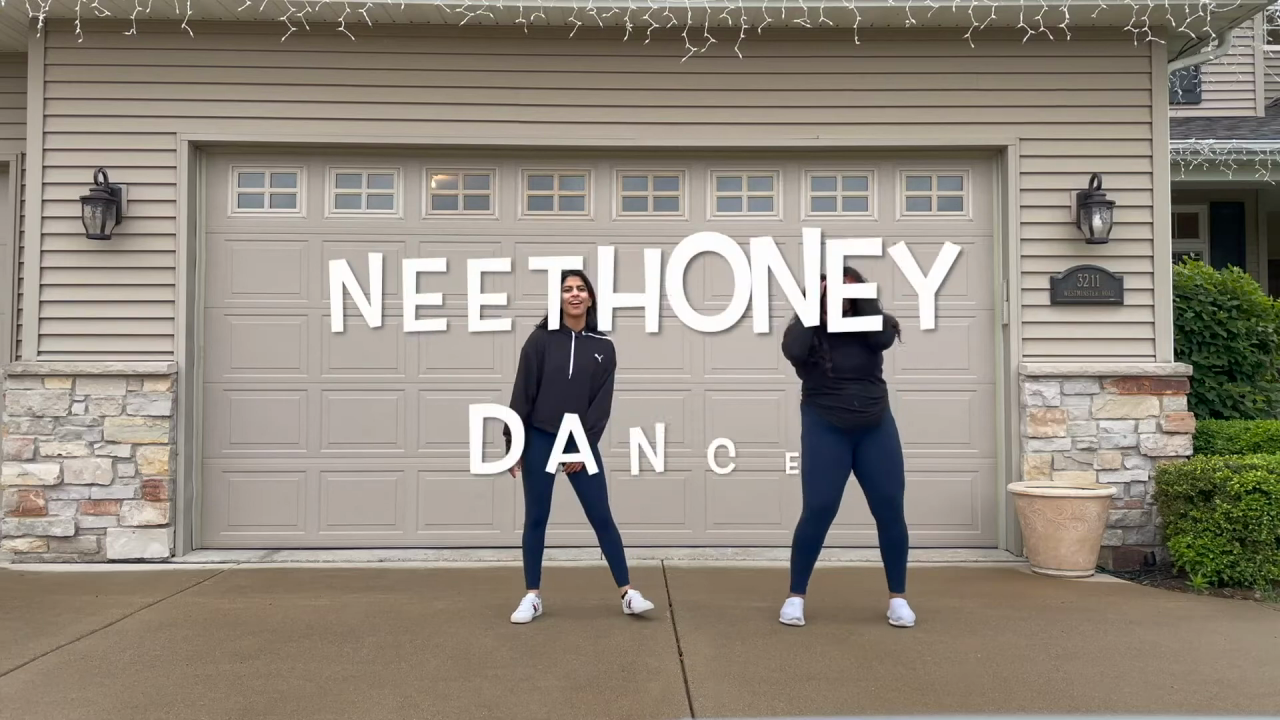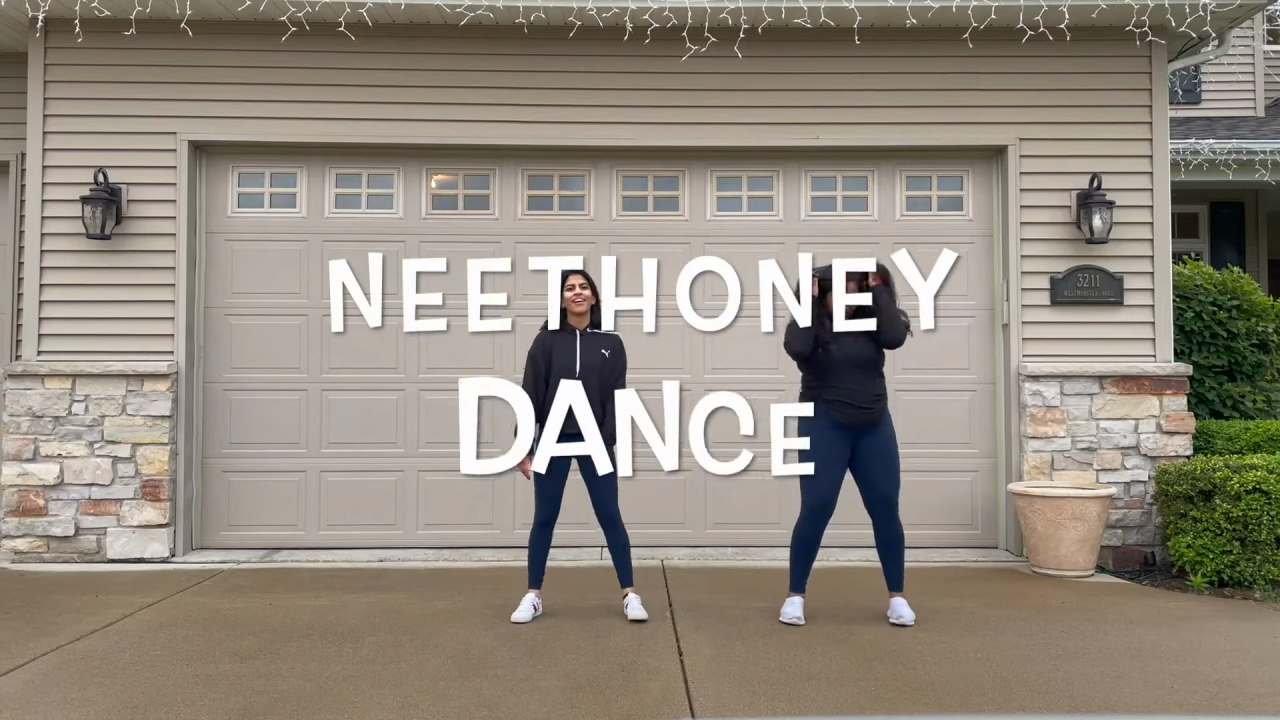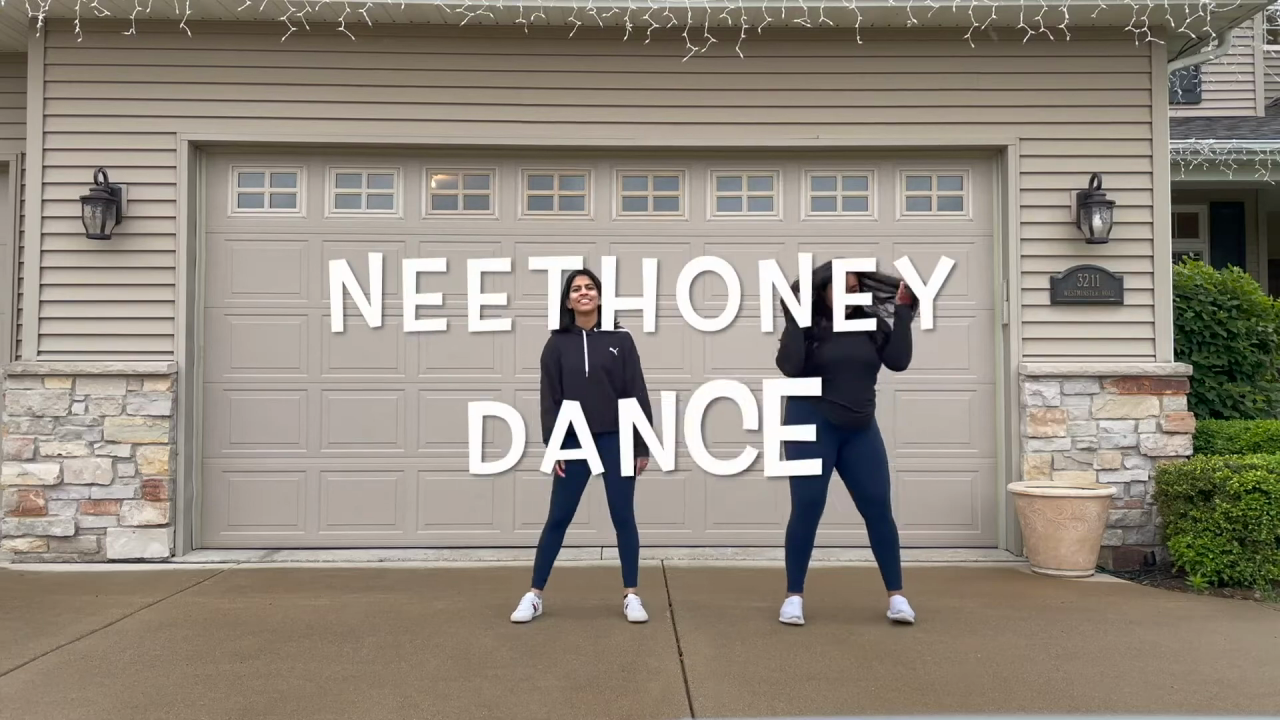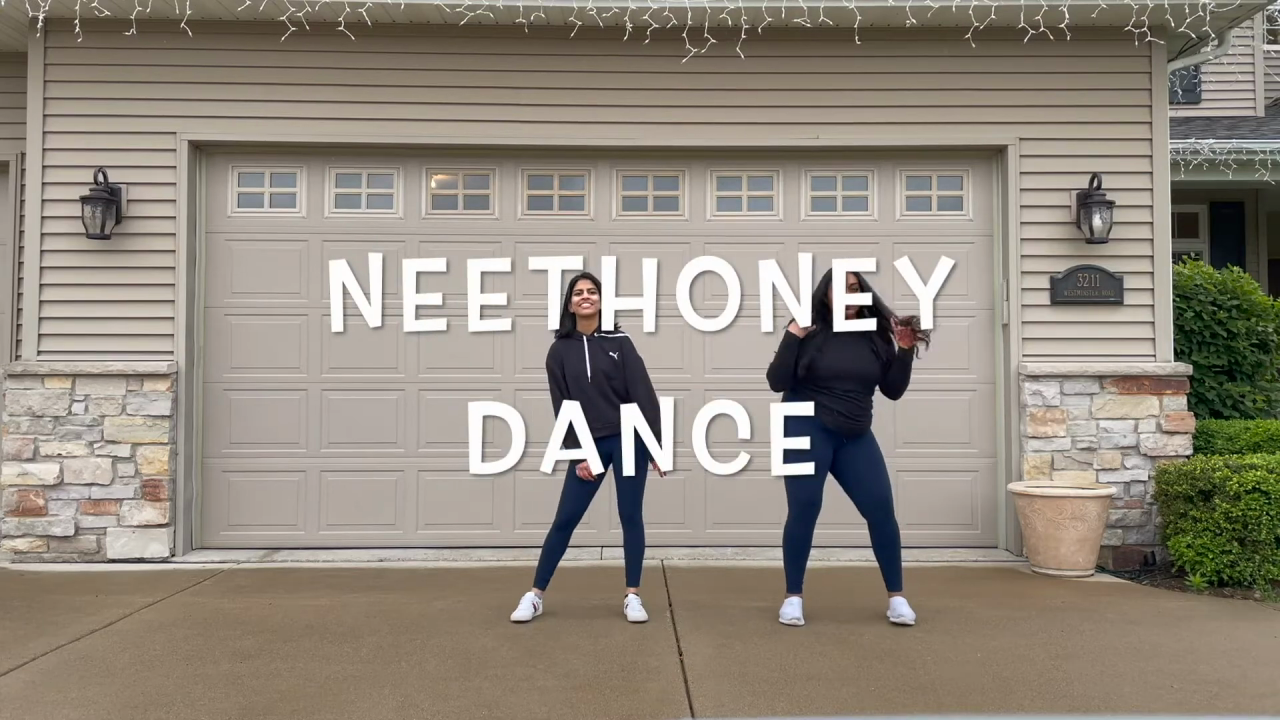
dt=0.2s
person 1, frame 1
left shoulder: (864, 326)
right shoulder: (805, 332)
left elbow: (885, 338)
right elbow: (794, 352)
left wrist: (860, 295)
left hip: (876, 429)
right hip: (825, 431)
left knee: (890, 511)
right knee: (818, 511)
left ankle: (898, 598)
right ankle: (795, 596)
person 1, frame 2
left shoulder: (869, 320)
right shoulder: (808, 324)
left elbow: (895, 338)
right elbow: (799, 351)
left wrist: (880, 291)
right wrist: (808, 303)
left hip: (873, 427)
right hip: (824, 427)
left knee: (886, 509)
right knee: (816, 509)
left ankle: (897, 598)
right ankle: (795, 596)
person 1, frame 3
left shoulder: (872, 324)
right shoulder: (807, 326)
left elbow: (898, 362)
right elbow: (791, 368)
left wrist: (902, 311)
right wrist: (793, 318)
left hip: (860, 430)
right hip: (812, 427)
left knee: (878, 508)
right knee: (807, 509)
left ankle: (896, 595)
right ankle: (794, 596)
person 1, frame 4
left shoulder: (876, 335)
right shoulder: (809, 332)
left elbow: (893, 391)
right elbow: (778, 383)
left wrist: (905, 353)
right wrist: (791, 339)
left hip: (856, 436)
right hip: (807, 429)
left knee: (881, 510)
right knee: (804, 511)
left ankle: (896, 597)
right ankle: (793, 597)
person 2, frame 1
left shoulder: (603, 346)
right shoulder: (541, 340)
left elbow: (601, 401)
right elbow: (521, 393)
left wrist: (585, 447)
right wrist: (513, 444)
left hip: (581, 442)
right hip: (539, 441)
left knee: (601, 518)
right knee: (536, 519)
left ankle: (628, 592)
right ankle: (532, 596)
person 2, frame 2
left shoulder: (610, 342)
right shoulder: (547, 341)
left elbow: (616, 397)
right elbow: (532, 393)
left wrist: (608, 444)
right wrist: (526, 445)
right hip: (554, 440)
left knee: (610, 517)
right knee: (545, 519)
left ankle: (630, 595)
right ankle: (533, 596)
person 2, frame 3
left shoulder: (620, 340)
right shoulder: (557, 345)
left elbow: (636, 393)
right elbow: (550, 400)
left wrist: (642, 444)
left hip: (617, 440)
right hip: (575, 442)
left knee: (623, 517)
right knee: (557, 519)
left ankle: (631, 596)
right ankle: (534, 595)
person 2, frame 4
left shoulder: (620, 343)
right shoulder: (560, 350)
left elbow: (643, 396)
right elbow: (562, 405)
left wrist: (652, 448)
right wrist: (576, 454)
left hip: (626, 441)
right hip: (587, 445)
left knee: (630, 518)
right knee: (565, 520)
left ankle: (632, 596)
right ankle: (535, 595)
